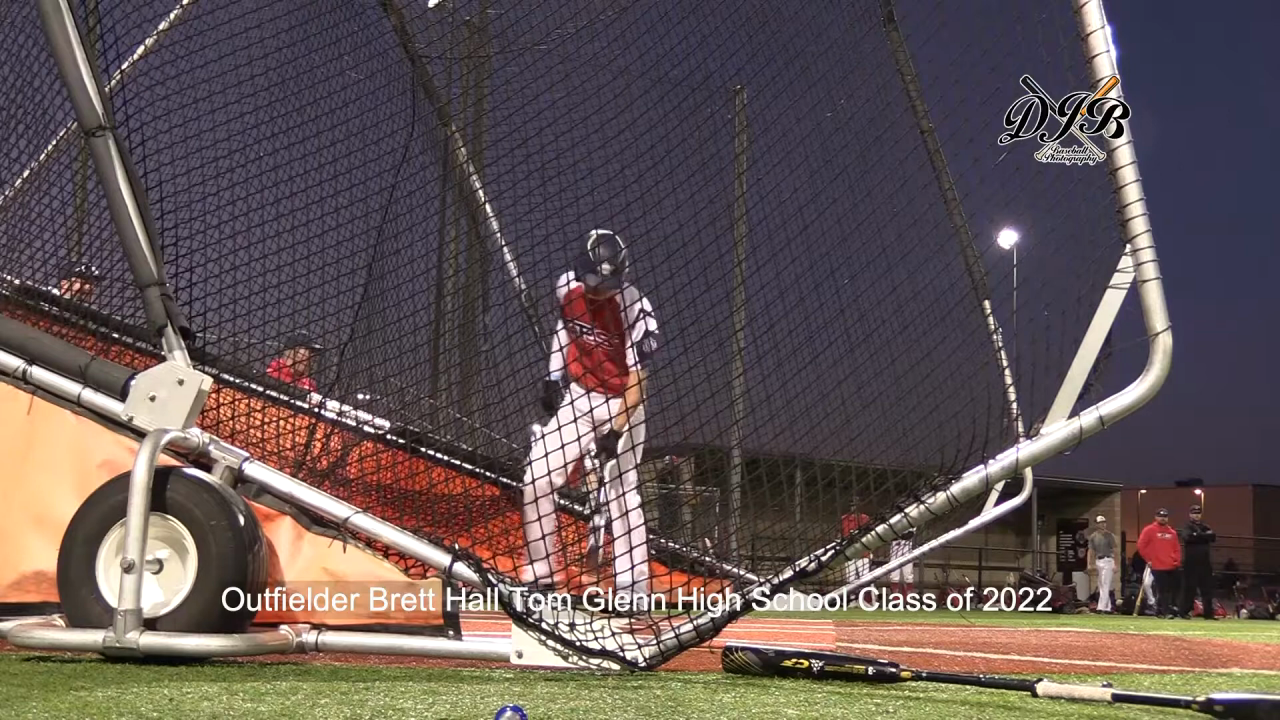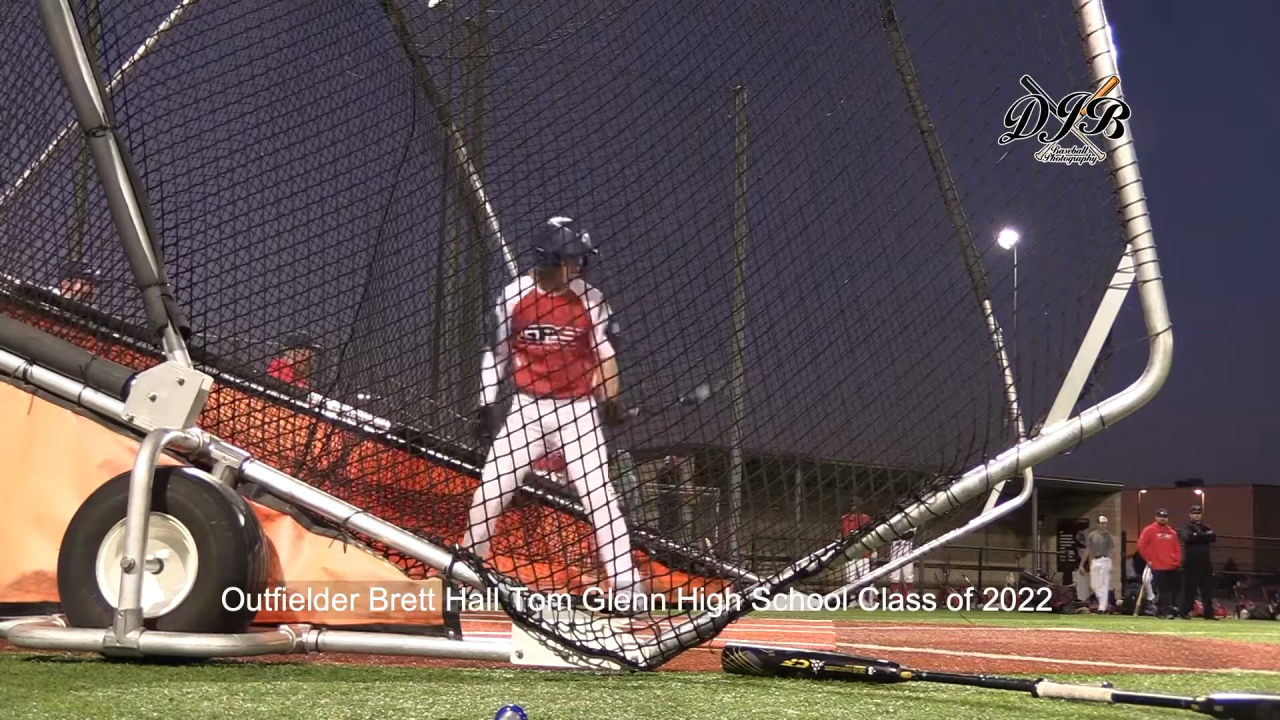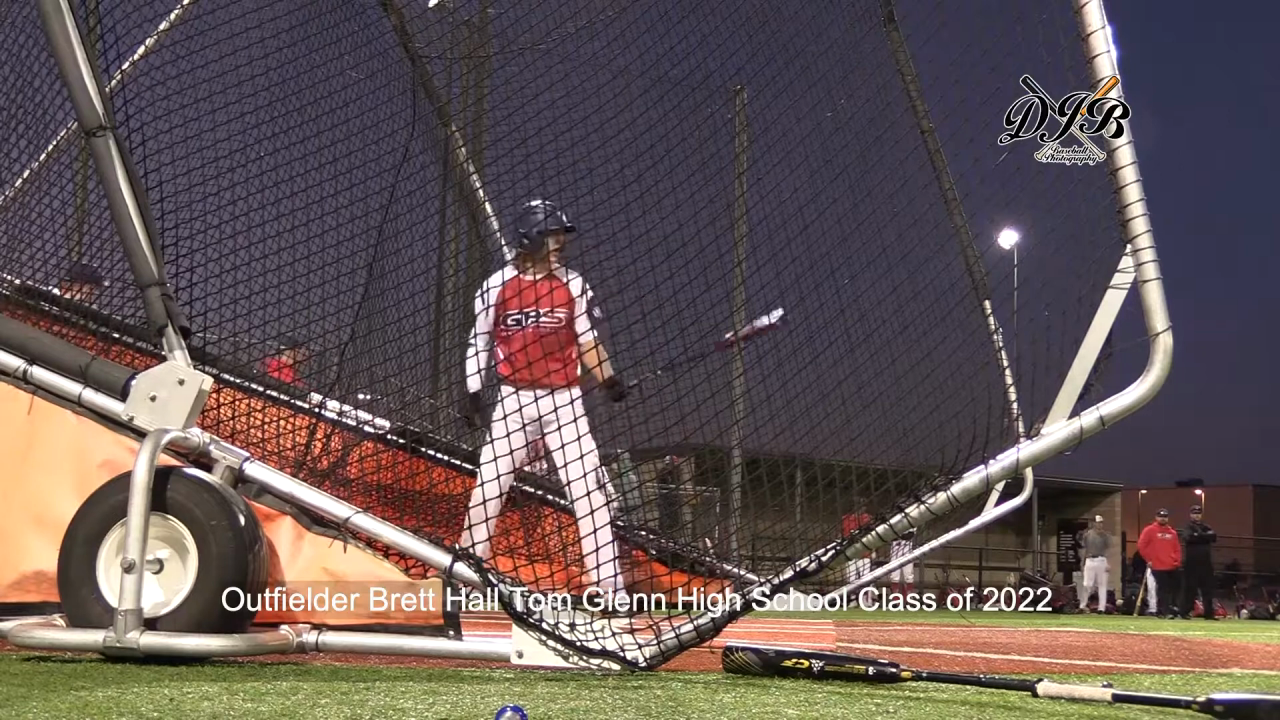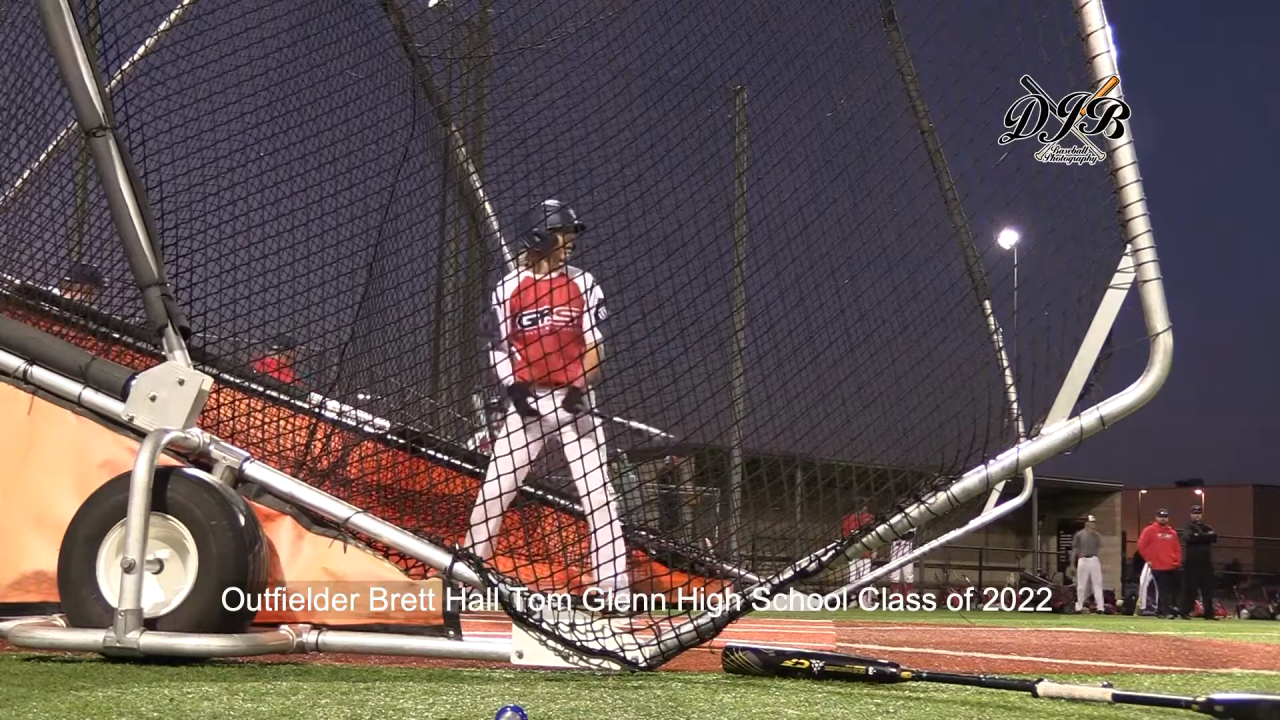
dt=0.3s
person 1, frame 1
left shoulder: (635, 310)
right shoulder: (566, 287)
left elbow: (638, 378)
left wrist: (617, 430)
right wrist: (553, 378)
left hip: (622, 406)
right hip: (578, 396)
left knee: (622, 496)
right knee: (539, 478)
left ankle: (630, 588)
right ankle: (539, 573)
person 1, frame 2
left shoulder: (589, 300)
right shoulder: (514, 296)
left elbow: (605, 356)
right elbow: (496, 352)
left wrist: (611, 402)
right wrist: (488, 403)
left hip: (578, 410)
right hip: (528, 407)
left knee: (599, 496)
right knee: (491, 489)
left ankle: (627, 585)
person 1, frame 3
left shoulder: (573, 285)
right shoulder: (497, 287)
left elbow: (587, 341)
right elbow: (479, 343)
left wrist: (608, 379)
right wrist: (474, 393)
left hip: (565, 401)
right hip: (514, 400)
left knee: (588, 490)
right knee: (489, 489)
left ankle: (610, 584)
person 1, frame 4
left shoulder: (583, 284)
right shoulder: (508, 287)
left elbow: (593, 345)
right elbow: (498, 349)
left wrist: (582, 388)
right wrist: (513, 389)
left hip: (572, 399)
right hip: (528, 399)
left knee: (597, 490)
right knee: (496, 487)
left ankle: (614, 585)
